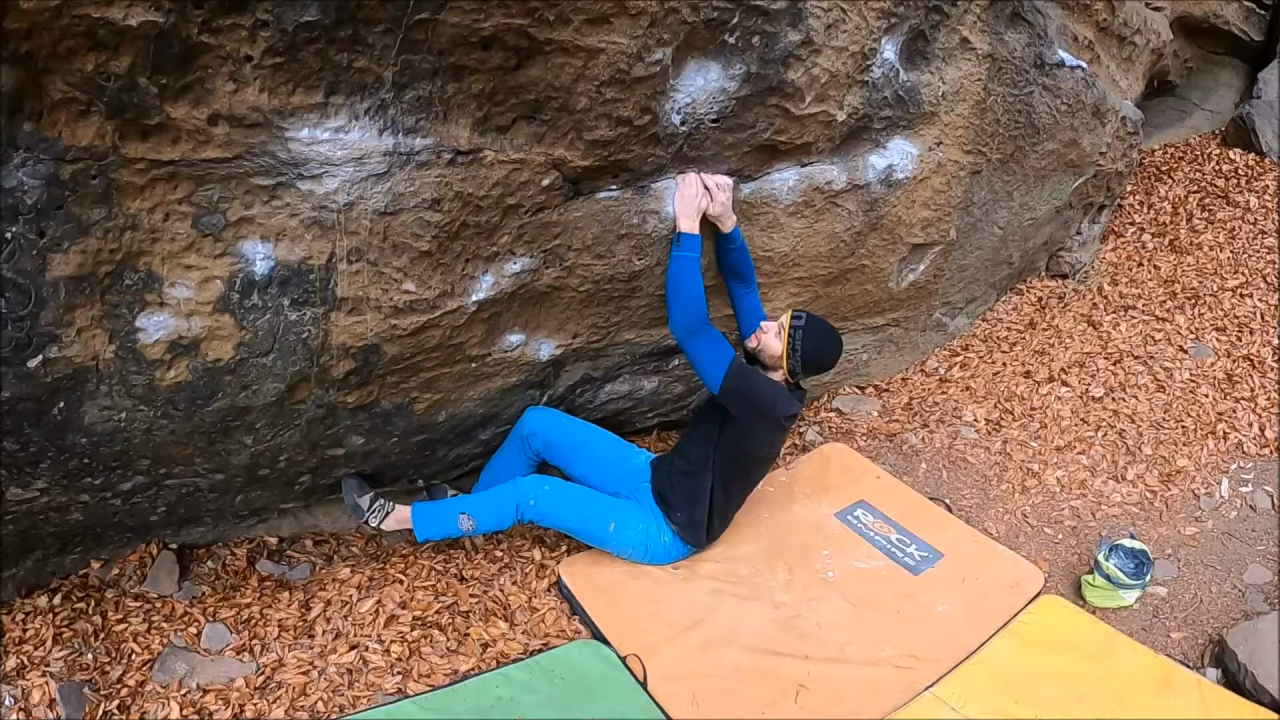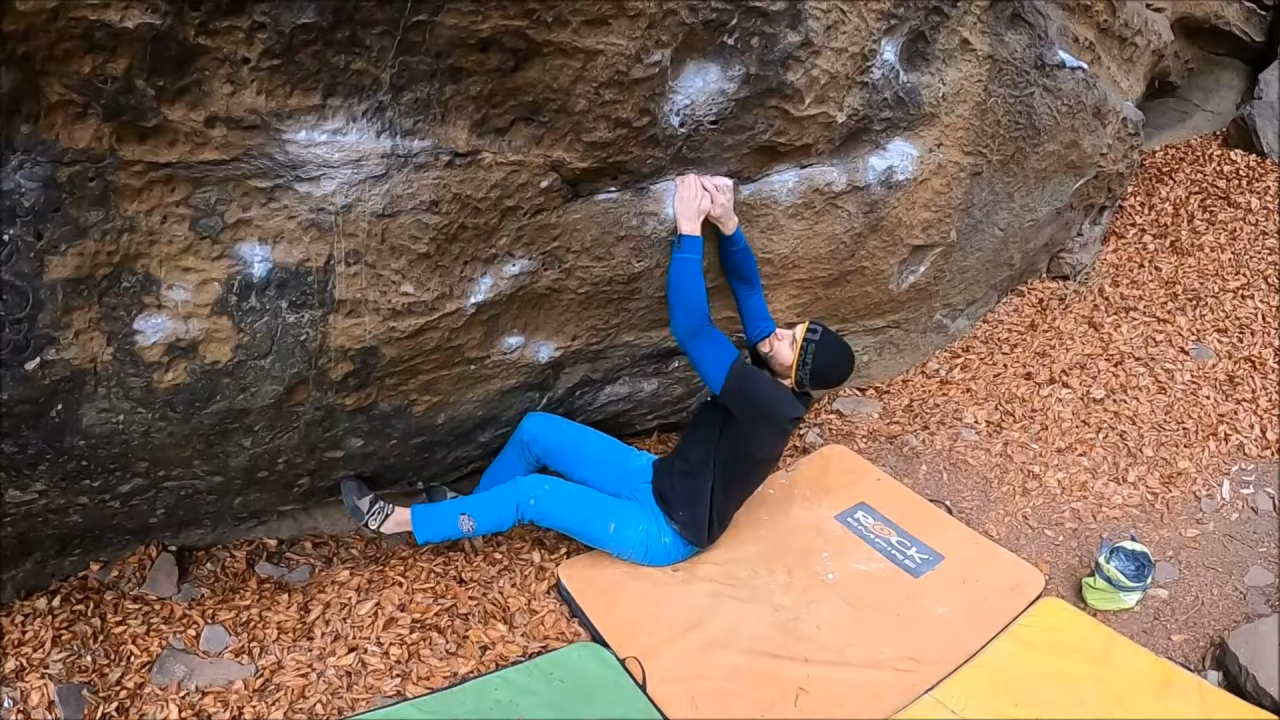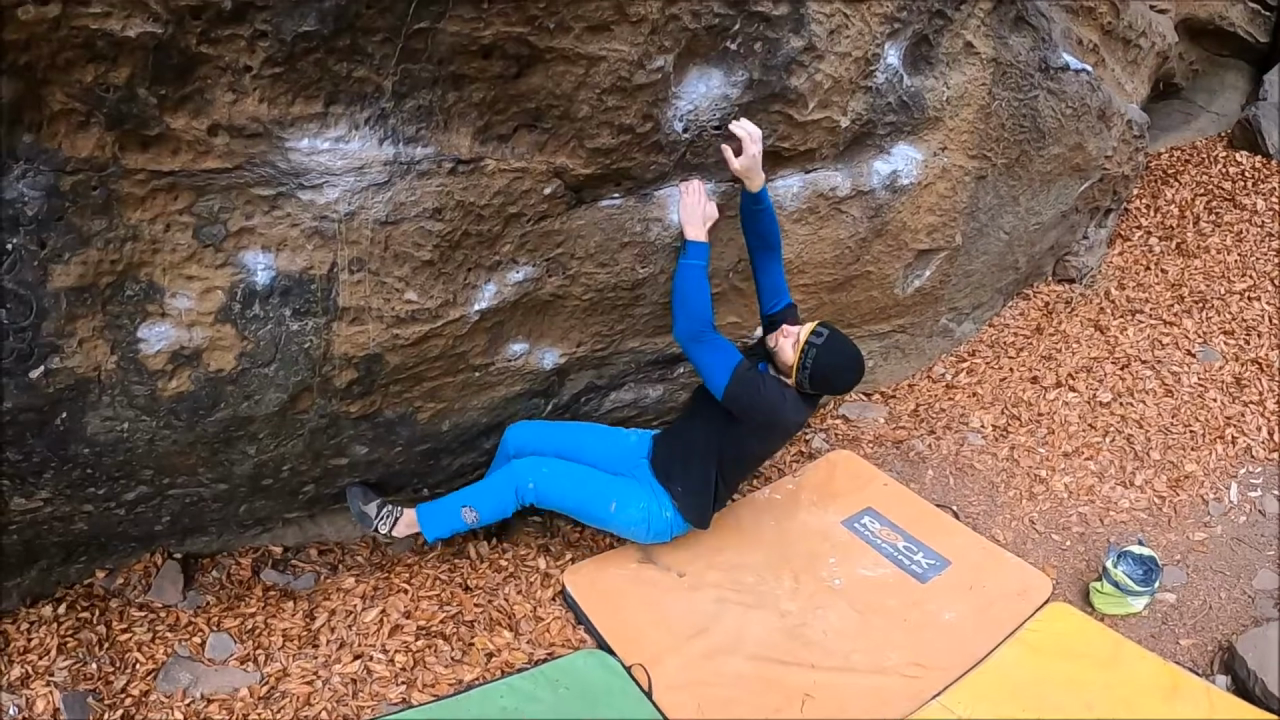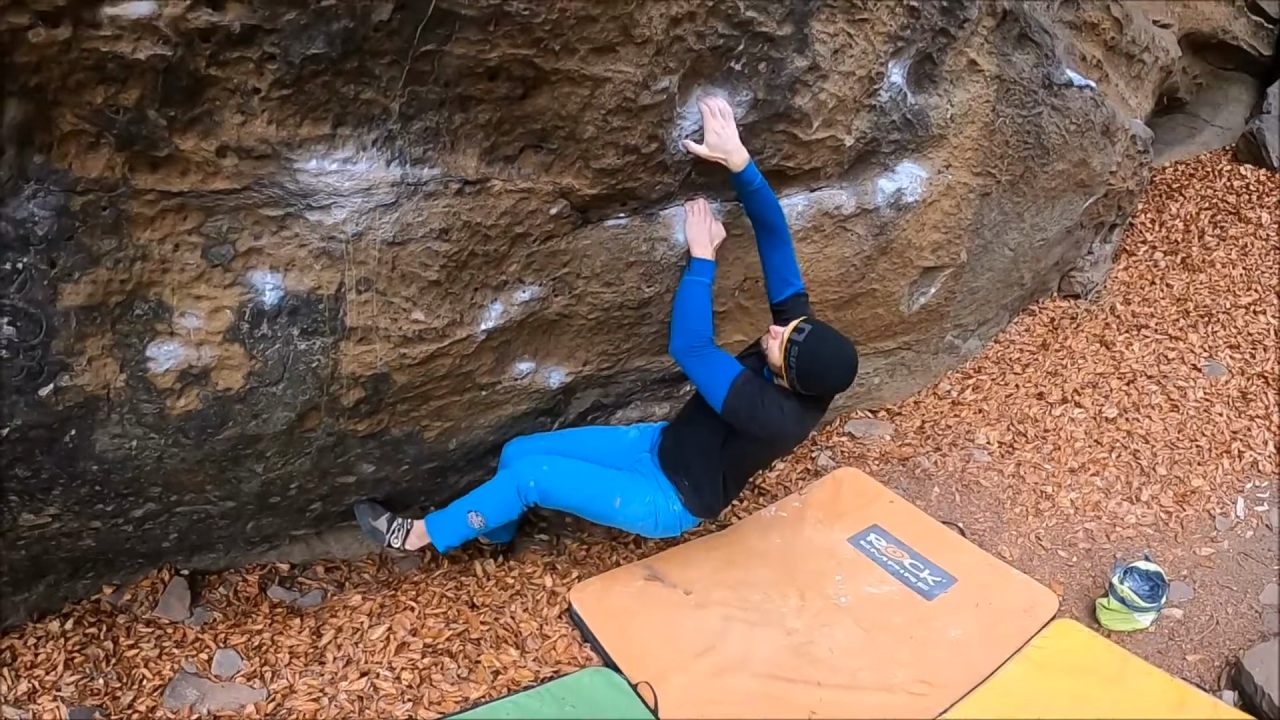
dt=0.4s
person 1, frame 1
left shoulder: (766, 401)
right shoulder: (763, 371)
left elbow: (690, 329)
right elbow: (743, 286)
left wrist: (689, 228)
right wrist: (726, 221)
left hip: (666, 531)
right hip: (656, 478)
left knee: (529, 496)
right knee: (536, 424)
left ankle: (405, 518)
right ankle: (472, 507)
person 1, frame 2
left shoulder: (769, 403)
right shoulder: (770, 373)
left elbow: (691, 330)
right elbow: (747, 284)
left wrist: (690, 230)
right wrist: (728, 223)
left hip: (665, 532)
right hip: (656, 480)
left knee: (528, 496)
right knee: (536, 429)
left ankle: (405, 520)
right ankle: (474, 508)
person 1, frame 3
left shoulder: (775, 407)
right shoulder: (786, 334)
left elbow: (693, 333)
right elbow: (767, 258)
left wrist: (695, 234)
right wrist: (754, 181)
left hip: (664, 507)
right hip: (656, 453)
left knee: (526, 477)
right knee: (518, 437)
left ankle: (410, 522)
right ankle: (484, 516)
person 1, frame 4
left shoulder: (777, 415)
right shoulder: (803, 334)
left elbow: (689, 347)
right elbow: (775, 237)
left wrist: (701, 254)
right wrist: (737, 158)
left hip: (670, 500)
right hip: (662, 445)
left knee: (529, 475)
right knee: (518, 452)
left ankle: (421, 534)
right ankle: (495, 533)
